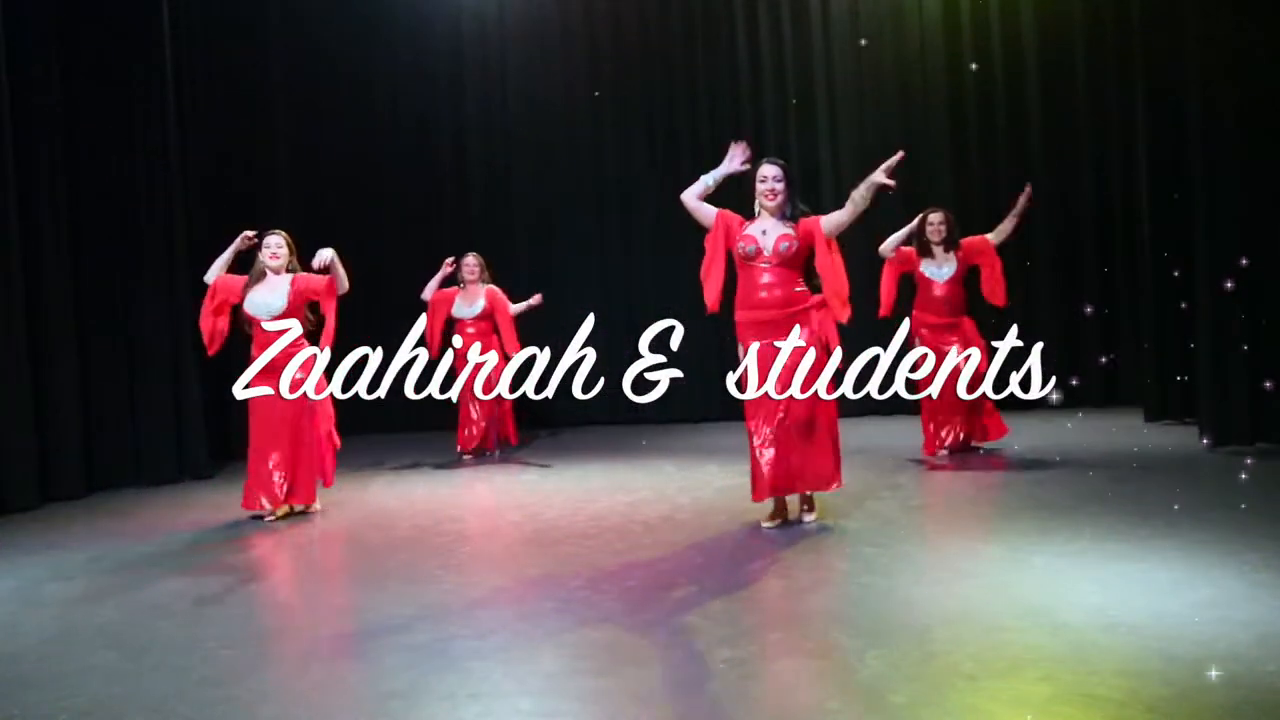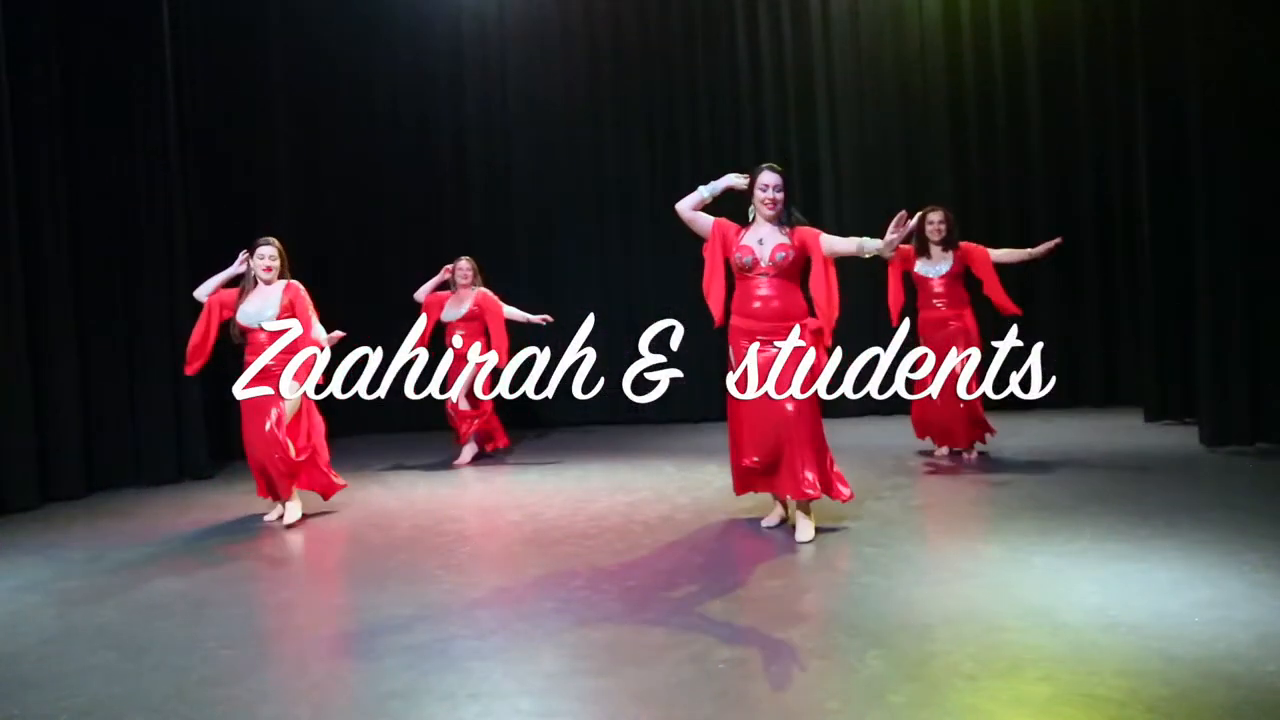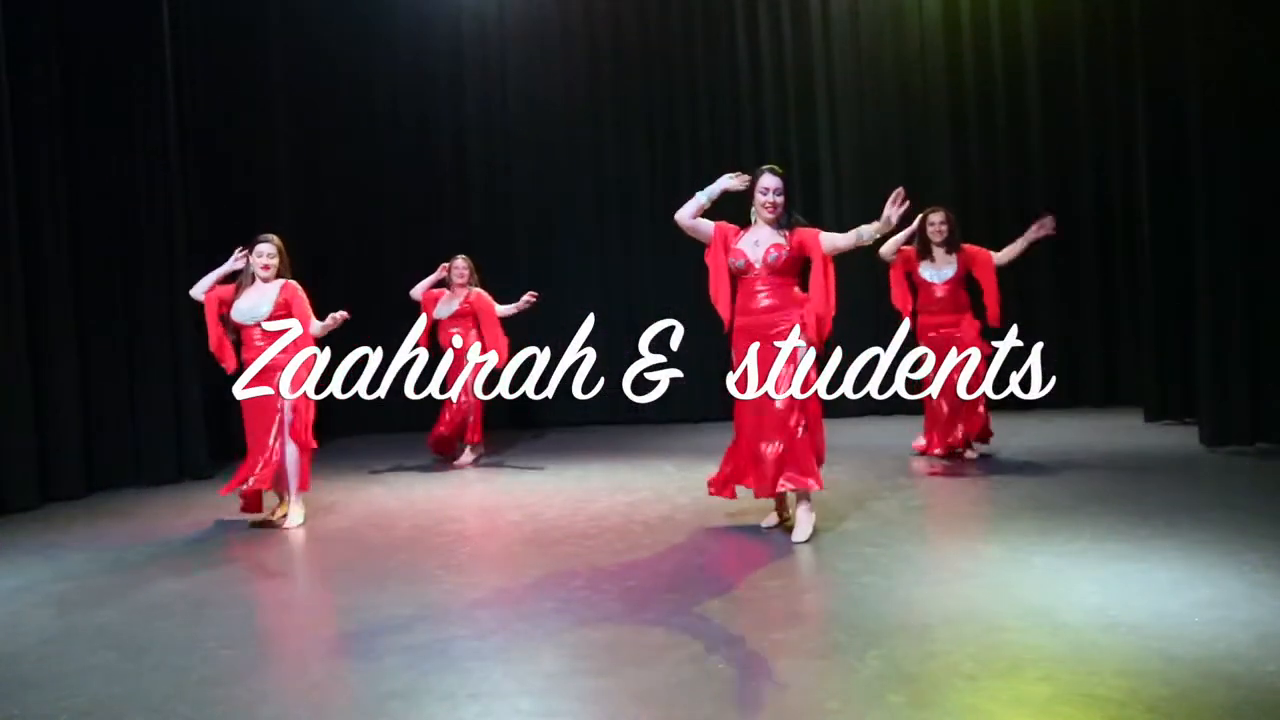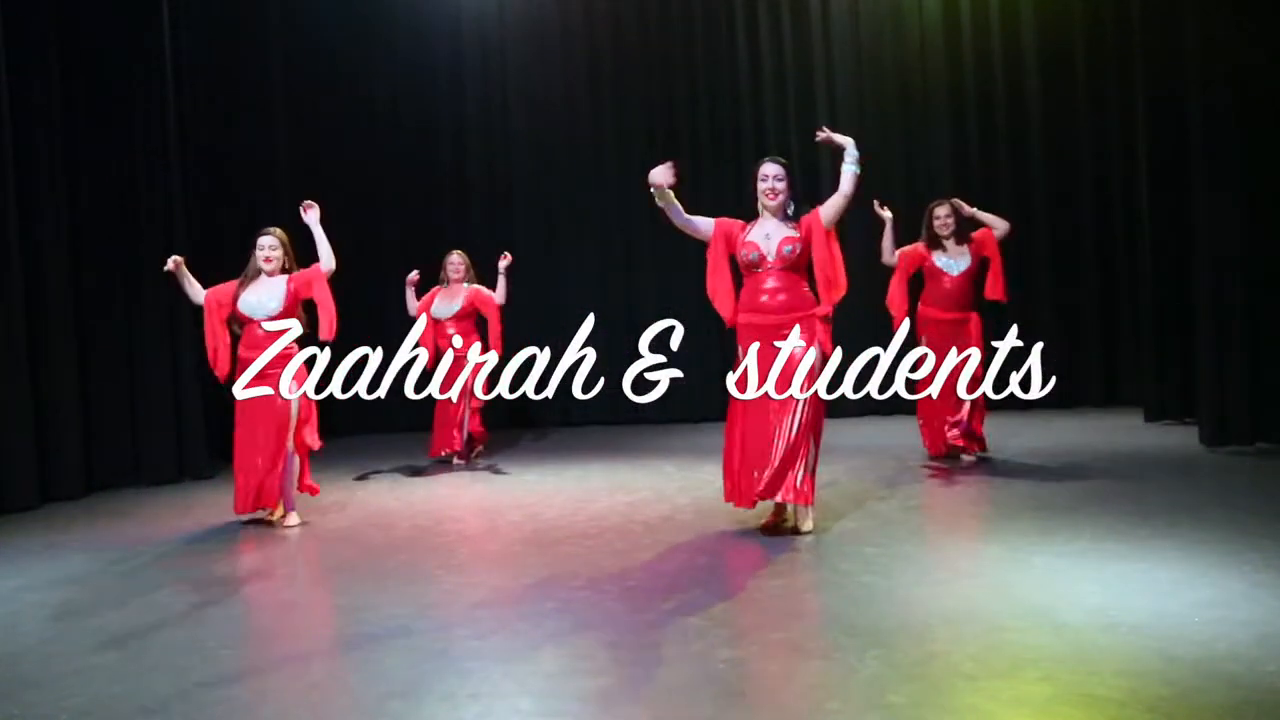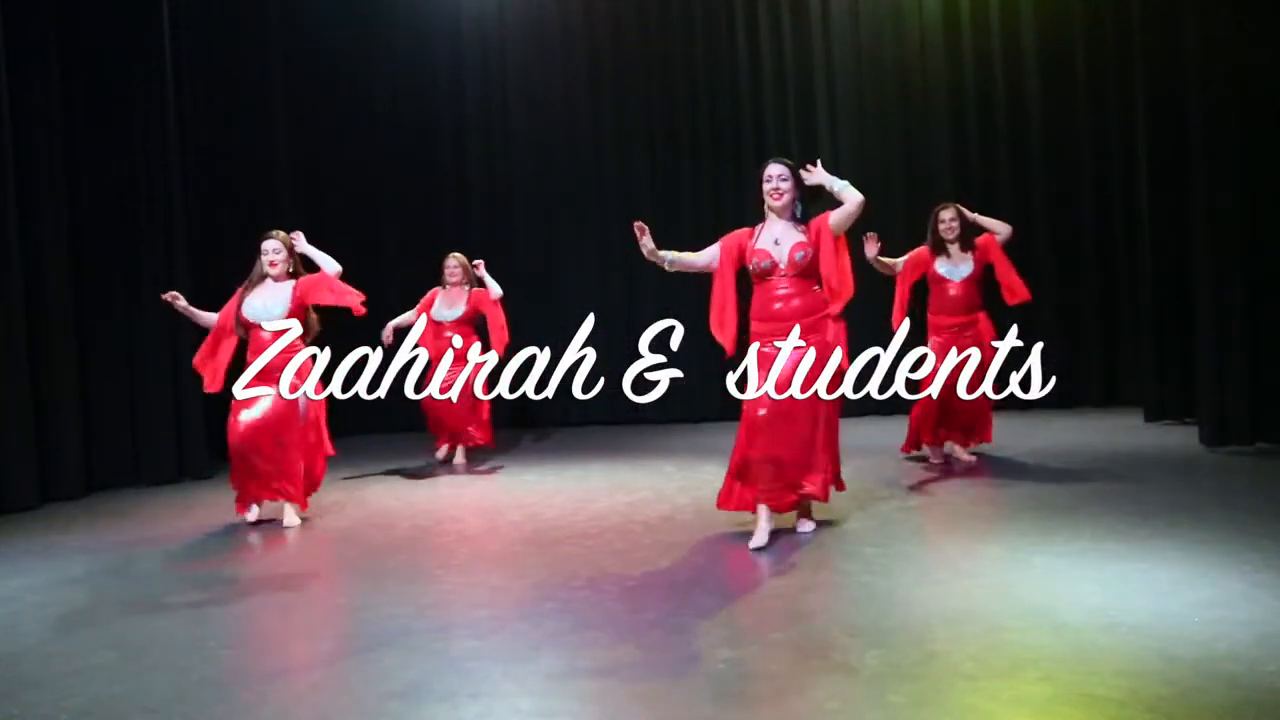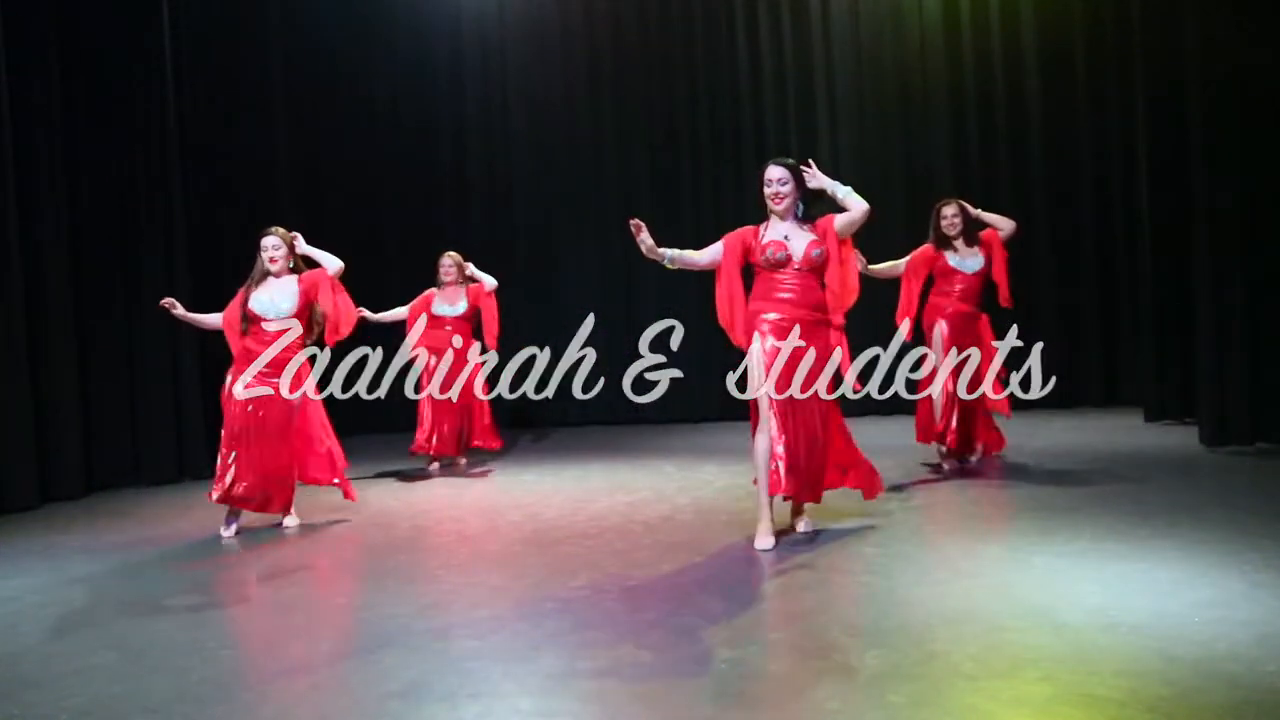
dt=0.3s
person 1, frame 1
left shoulder: (804, 227)
right shoulder: (735, 227)
left elbow: (848, 214)
right elbow: (688, 199)
left wrist: (871, 183)
right wrist: (724, 170)
left hip: (798, 328)
right hip: (754, 332)
left knee: (804, 407)
right knee: (764, 415)
left ankle: (807, 493)
right ankle: (777, 500)
person 1, frame 2
left shoulder: (800, 236)
right shoulder: (730, 234)
left elbow: (847, 245)
right elbow: (683, 209)
left wrist: (883, 243)
right wrist: (723, 184)
left hip: (791, 337)
right hip: (747, 339)
left knee: (795, 417)
right knee: (756, 421)
left ankle: (805, 508)
right ankle: (779, 500)
person 1, frame 3
left shoulder: (800, 238)
right shoulder: (732, 236)
left elbow: (845, 240)
right elbow: (683, 218)
left wrist: (880, 227)
right wrist: (719, 187)
left hip: (791, 332)
right hip: (750, 337)
left knee: (789, 410)
right knee: (758, 419)
left ankle: (803, 507)
right ankle: (777, 502)
person 1, frame 4
left shoulder: (808, 226)
right shoulder: (733, 232)
left elbow: (845, 191)
right elbow: (683, 221)
left wrist: (848, 147)
right wrist: (662, 191)
left hip: (801, 332)
right hip: (755, 336)
left knee: (797, 416)
right knee: (754, 419)
left ankle: (800, 505)
right ankle: (777, 505)
person 1, frame 5
left shoulder: (816, 229)
right shoulder: (745, 239)
left elbow: (856, 202)
right elbow: (698, 260)
left wrist: (825, 180)
right wrist: (656, 255)
left hip: (814, 336)
right hip: (768, 341)
left knee: (810, 421)
right knee: (761, 420)
left ankle: (805, 506)
right ankle: (762, 513)
person 1, frame 6
left shoulder: (821, 230)
right shoulder: (750, 236)
left elbow: (862, 210)
right elbow: (701, 258)
left wrist: (826, 184)
right wrist: (657, 252)
left hip: (813, 335)
right hip: (768, 332)
left knee: (810, 420)
right knee: (771, 418)
left ankle: (801, 506)
right ankle: (765, 519)
person 2, frame 1
left shoulder: (300, 281)
right shoulder: (249, 286)
left elbow: (340, 287)
right elbow: (211, 280)
left wrist: (333, 261)
right wrist: (234, 249)
left hip: (297, 367)
right hip: (262, 372)
left knee: (303, 434)
right knee: (268, 435)
left ankle: (309, 495)
right ankle: (281, 499)
person 2, frame 2
left shoulder: (292, 289)
right shoulder: (240, 295)
left elbow: (312, 326)
right elbow: (200, 295)
left wrist: (326, 340)
right wrist: (231, 271)
left hip: (288, 373)
right hip: (255, 378)
left knee: (274, 434)
right knee: (258, 441)
left ankle: (292, 495)
right ankle: (282, 500)
person 2, frame 3
left shoulder: (289, 289)
right shoulder: (237, 292)
left elbow: (311, 329)
right elbow: (196, 294)
left wrist: (330, 324)
right wrist: (229, 268)
left hip: (286, 371)
right hip: (254, 377)
left knee: (283, 432)
right knee: (263, 440)
left ankle: (296, 502)
right ankle: (282, 501)
person 2, frame 4
left shoulder: (295, 282)
right shoulder: (241, 288)
left elbow: (328, 266)
right elbow: (201, 297)
left wrist: (315, 225)
right wrist: (181, 270)
left hip: (284, 372)
right hip: (250, 375)
left knee: (283, 438)
right knee: (252, 438)
left ankle: (289, 506)
right ankle: (273, 499)
person 2, frame 5
left shoulder: (301, 287)
right shoulder: (248, 291)
left elbow: (334, 271)
right elbow: (220, 322)
left wrist: (305, 248)
right wrist: (188, 309)
left hip: (293, 377)
right hip: (256, 379)
left knee: (290, 443)
right knee: (242, 436)
left ankle: (291, 505)
right ankle: (254, 495)
person 2, frame 6
left shoulder: (304, 282)
right shoulder: (251, 288)
left elbow: (337, 267)
right elbow: (224, 320)
left wrist: (305, 249)
right wrist: (185, 315)
left hip: (289, 374)
right hip: (249, 374)
left knee: (285, 443)
right knee: (239, 438)
left ankle: (286, 506)
right ankle: (234, 510)
person 3, frame 1
left shoulder: (962, 249)
right shoulder: (913, 256)
left elbow: (997, 236)
right elbow: (884, 251)
left wrist: (1018, 210)
right wrist: (911, 228)
left hip: (957, 325)
right hip: (925, 329)
left knee: (968, 376)
right knee: (934, 384)
left ankle: (968, 433)
right ankle: (941, 440)
person 3, frame 2
left shoulder: (962, 251)
right shoulder: (912, 255)
left elbow: (999, 255)
left wrist: (1035, 252)
right wrist: (911, 228)
left hip: (960, 323)
right hip: (930, 325)
left knee: (962, 380)
right knee: (933, 383)
left ankle: (966, 440)
right ankle: (943, 440)
person 3, frame 3
left shoulder: (965, 253)
right shoulder: (913, 255)
left elbow: (1000, 258)
right elbow: (884, 253)
left wrist: (1029, 237)
right wrist: (912, 229)
left hip: (961, 326)
right hip: (929, 329)
left knee: (967, 379)
right knee: (939, 384)
left ankle: (967, 439)
right ankle: (941, 441)
person 3, frame 4
left shoulder: (973, 243)
right shoulder: (922, 250)
left elbow: (1003, 228)
right elbow: (888, 258)
left wrist: (971, 212)
right wrist: (888, 223)
left hip: (964, 323)
right hip: (931, 323)
left knee: (966, 379)
right knee: (934, 381)
left ankle: (965, 440)
right ankle: (940, 442)
person 3, frame 5
left shoulder: (978, 248)
right shoulder: (928, 254)
left elbow: (1007, 231)
right elbow: (896, 266)
left wrist: (974, 218)
right wrist: (874, 259)
left hip: (973, 327)
right hip: (941, 328)
left knee: (970, 386)
right knee: (938, 383)
left ankle: (961, 442)
right ankle: (934, 441)
person 3, frame 6
left shoulder: (982, 243)
right shoulder: (932, 250)
left elbow: (1010, 227)
right elbow: (900, 267)
left wrist: (976, 213)
right wrist: (868, 269)
left hip: (973, 322)
right hip: (942, 318)
left knee: (971, 383)
right knee: (944, 376)
left ankle: (967, 444)
right ankle: (944, 442)
person 4, frame 1
left shoulder: (490, 291)
right shoulder: (453, 294)
left elbow: (509, 309)
right elbow: (426, 296)
left wrist: (529, 303)
right wrist: (442, 273)
left hip: (487, 351)
right hip: (463, 354)
left knee: (488, 397)
right knee: (468, 399)
left ankle: (494, 442)
right ankle: (473, 445)
person 4, frame 2
left shoulder: (481, 294)
right shoulder: (446, 298)
left elbow: (504, 310)
right elbow: (419, 297)
left wrist: (530, 317)
right wrist: (440, 277)
right hip: (455, 356)
left knee: (458, 395)
right knee: (464, 399)
left ankle: (471, 443)
right ankle: (478, 441)
person 4, frame 3
left shoulder: (476, 295)
right shoulder: (441, 295)
left elbow: (496, 311)
right elbow: (415, 294)
left wrist: (518, 305)
right wrist: (437, 275)
left hip: (470, 353)
right hip: (452, 355)
left knee: (467, 396)
right knee: (456, 400)
left ankle: (472, 447)
right ankle: (474, 444)
person 4, frame 4
left shoulder: (474, 291)
right shoulder: (437, 293)
left elbow: (498, 300)
right elbow: (415, 312)
left wrist: (501, 272)
right wrist: (410, 286)
left hip: (468, 353)
right hip: (446, 356)
left knee: (463, 398)
right knee: (448, 401)
left ankle: (460, 449)
right ankle: (474, 443)
person 4, frame 5
left shoulder: (475, 295)
right shoulder: (436, 294)
left elbow: (497, 295)
right elbow: (415, 314)
left wrist: (483, 274)
right wrist: (391, 325)
left hip: (466, 357)
right hip: (442, 358)
left knee: (463, 402)
right knee: (432, 399)
left ankle: (461, 448)
right ankle: (444, 440)
person 4, frame 6
left shoulder: (471, 292)
right shoulder: (432, 295)
left elbow: (492, 285)
right elbow: (406, 311)
left wrist: (473, 272)
right wrist: (375, 316)
left hip: (462, 357)
right hip: (435, 357)
left knee: (462, 403)
right knee: (433, 404)
left ankle: (460, 451)
right ankle: (433, 455)
